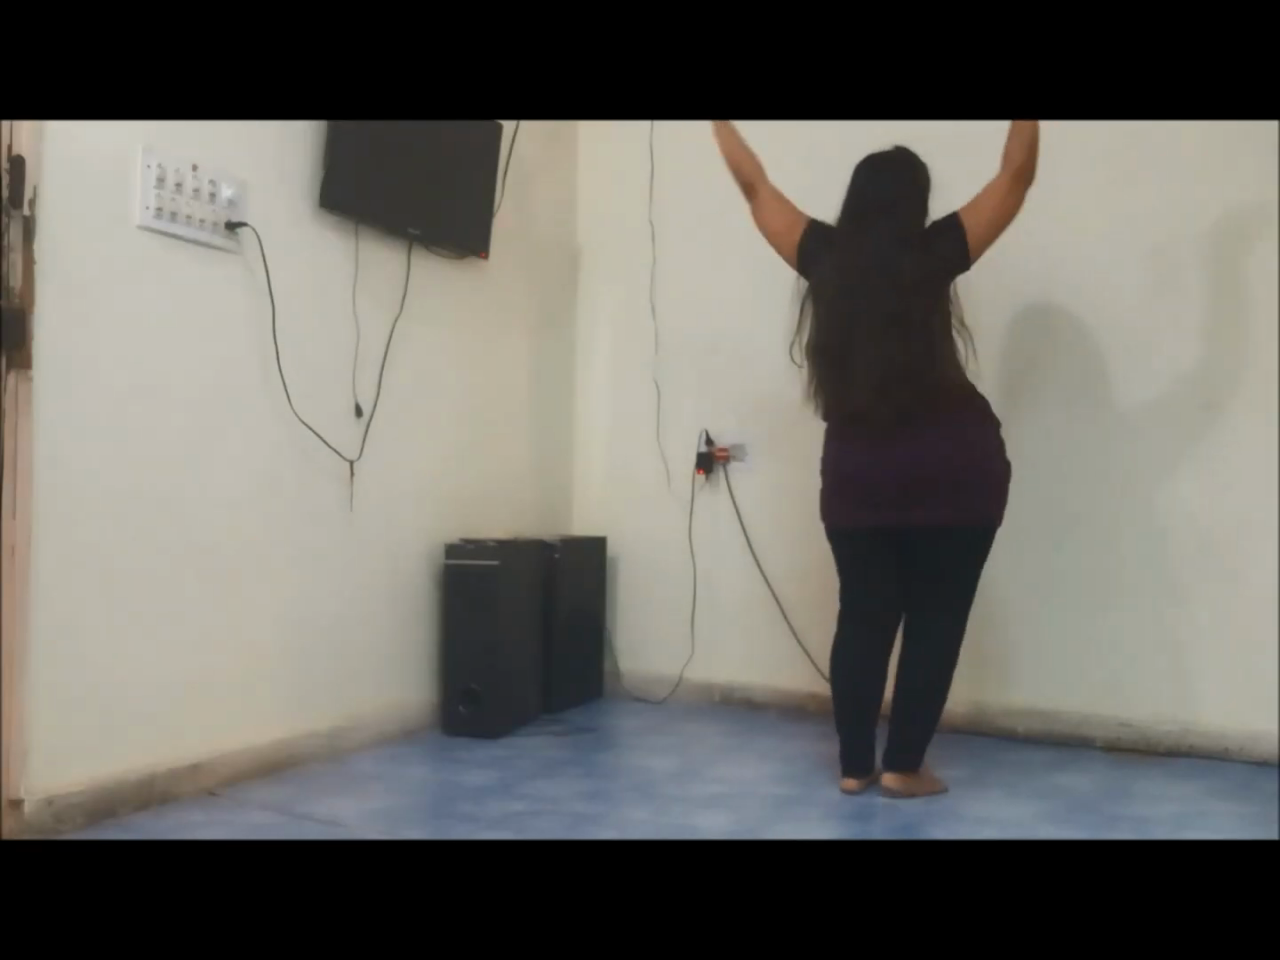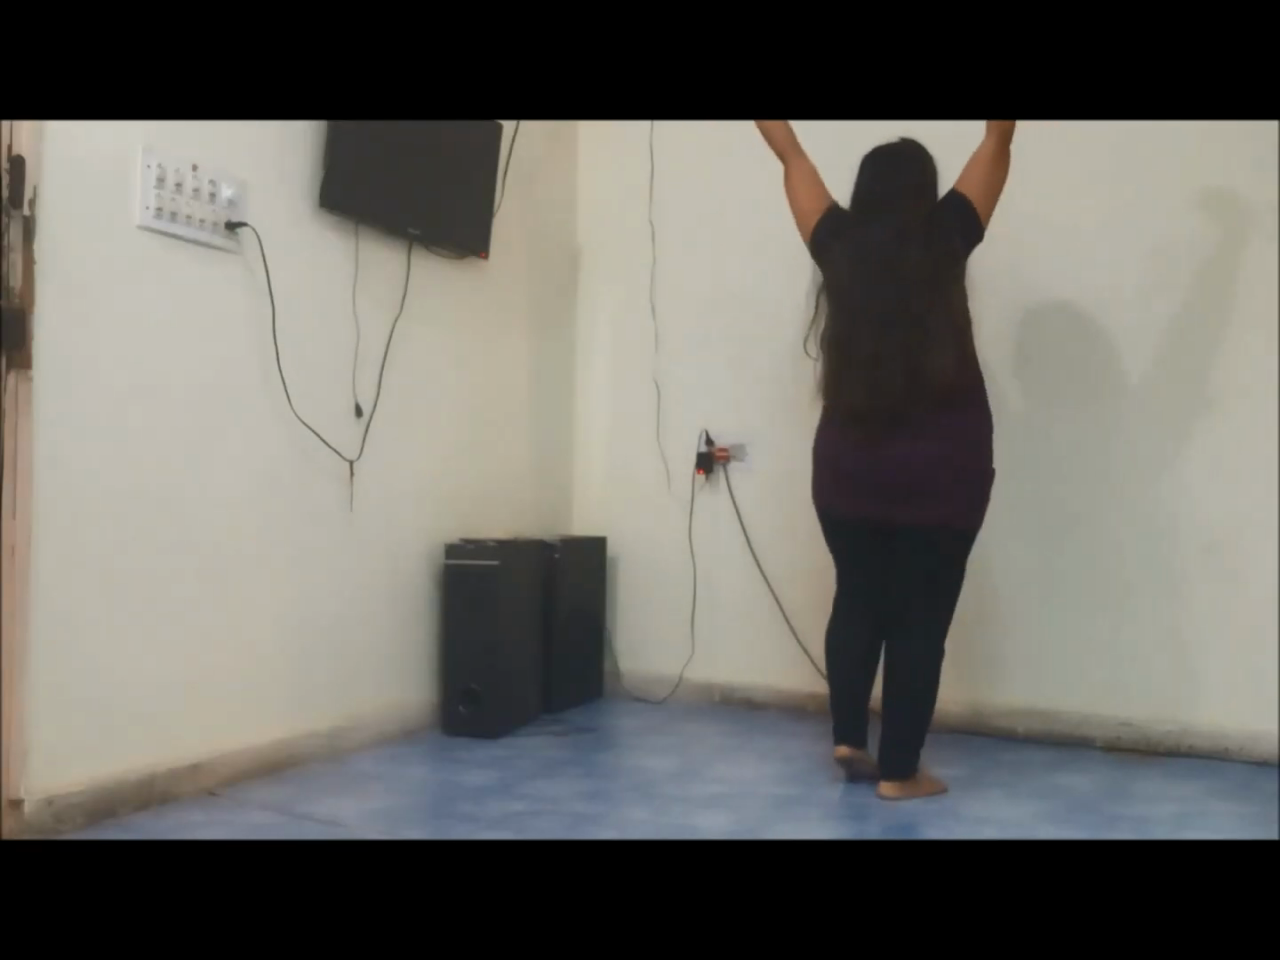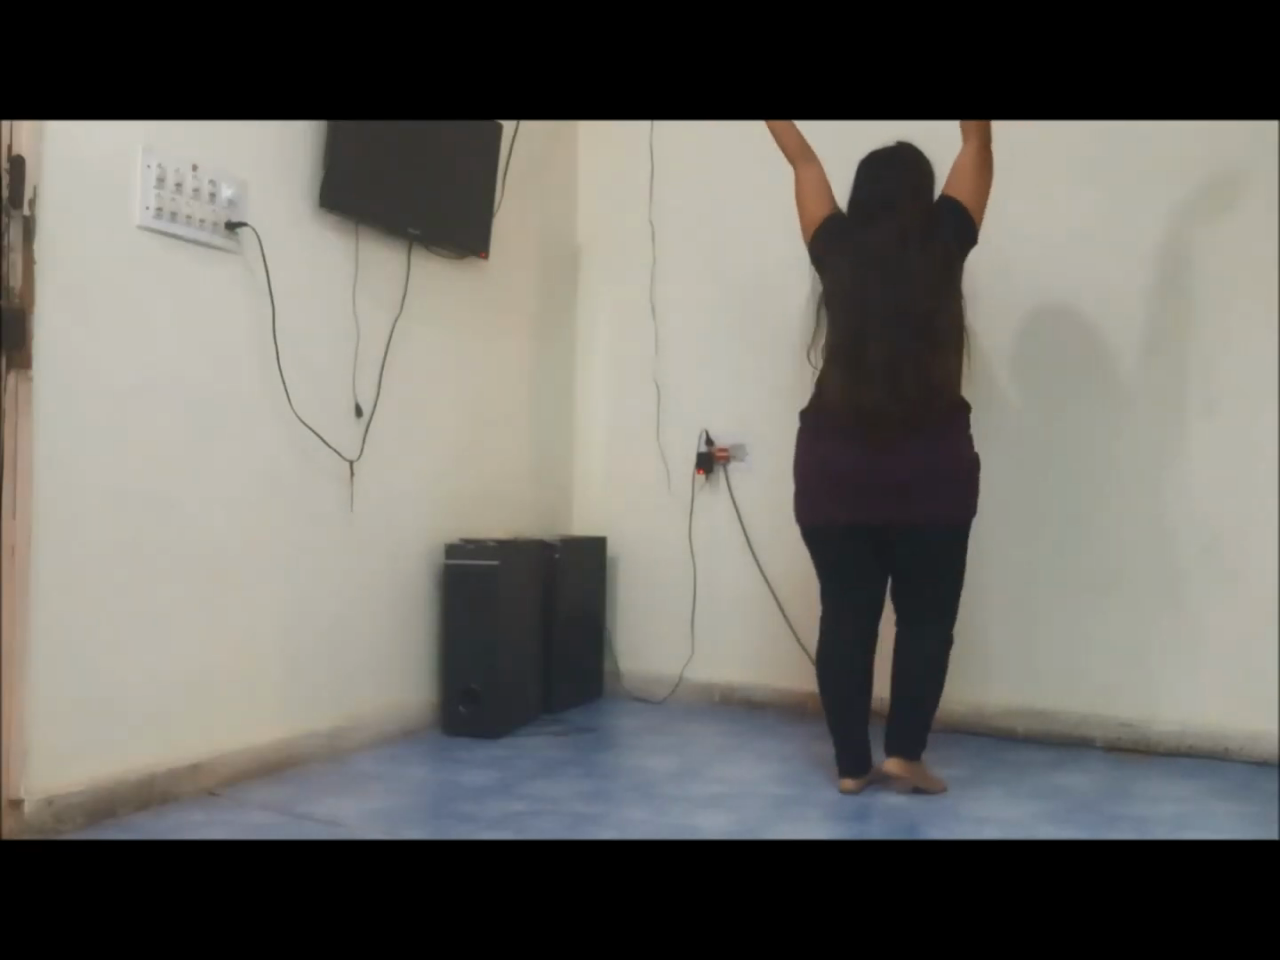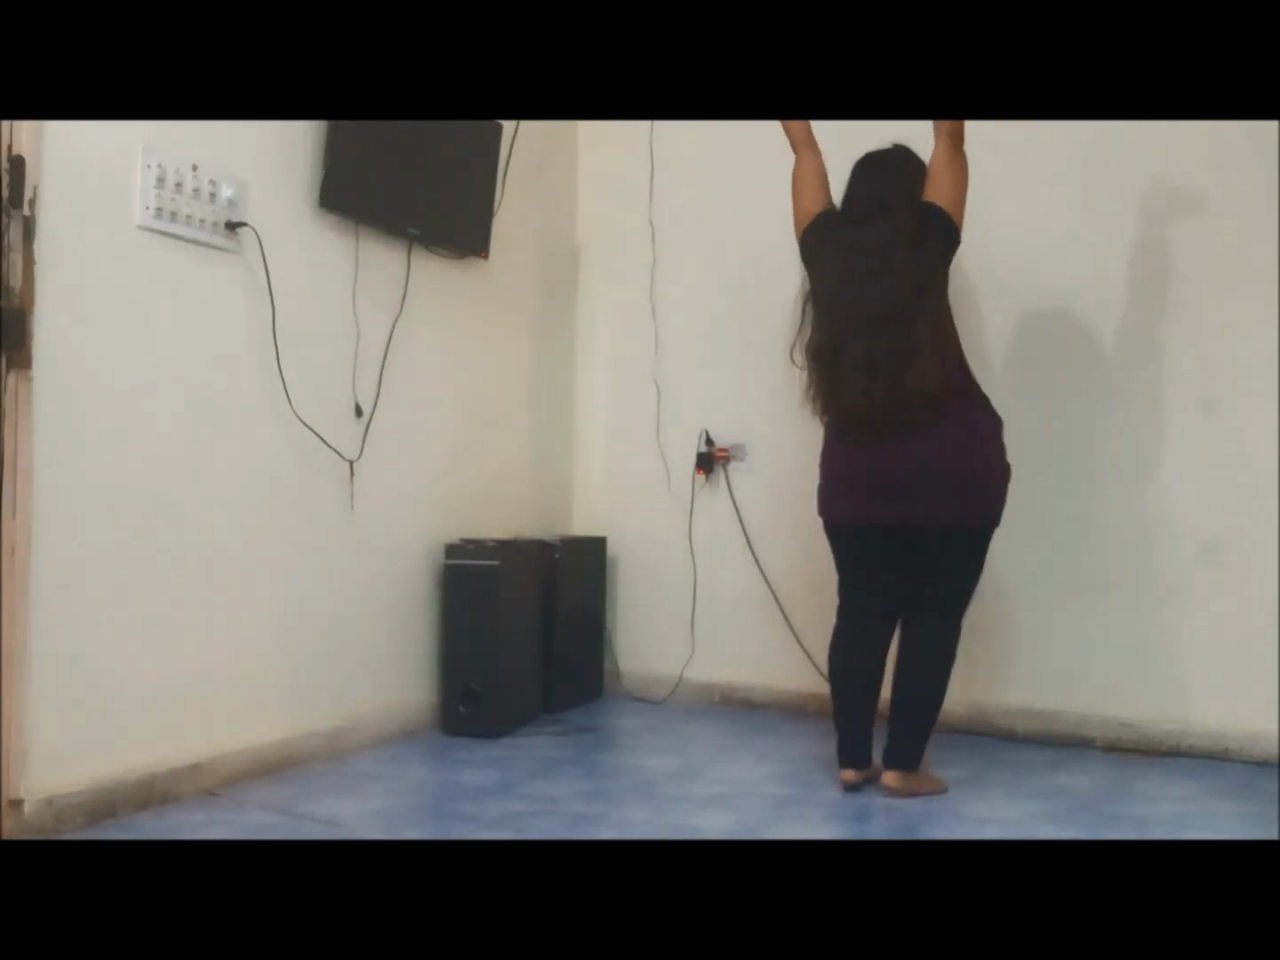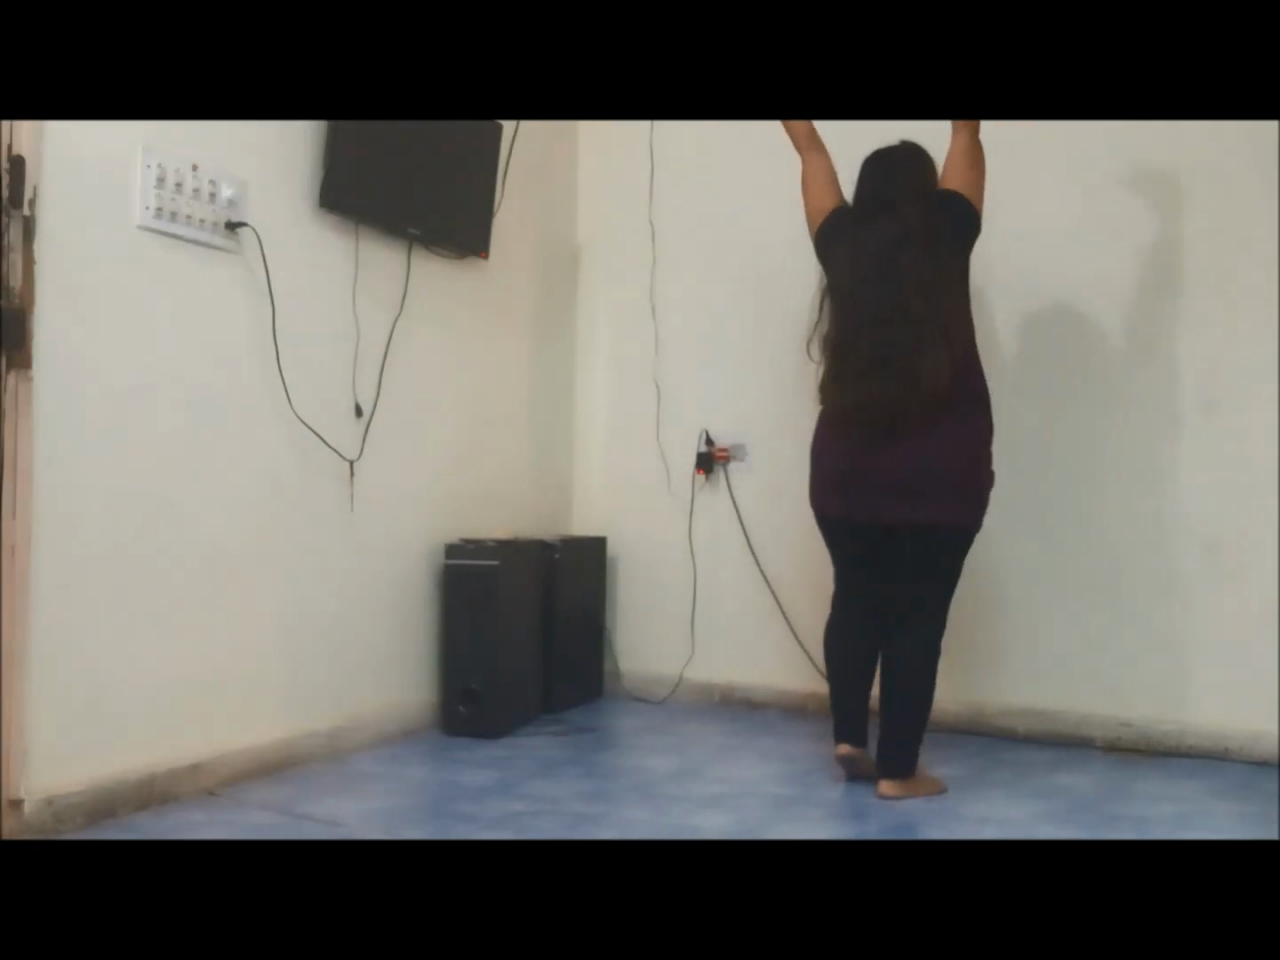
dt=0.4s
person 1, frame 1
left shoulder: (824, 258)
right shoulder: (934, 254)
left elbow: (753, 186)
right elbow: (1018, 175)
left wrist: (719, 128)
left hip: (857, 469)
right hip: (952, 469)
left knee: (863, 618)
right knee: (935, 621)
left ankle: (854, 764)
right ankle: (903, 766)
person 1, frame 2
left shoulder: (839, 246)
right shoulder: (945, 240)
left elbow: (791, 156)
right elbow: (997, 142)
left hip: (847, 460)
right hip: (938, 466)
left knee: (857, 602)
right knee: (919, 619)
left ankle: (848, 741)
right ankle: (900, 770)
person 1, frame 3
left shoulder: (836, 249)
right shoulder: (941, 245)
left elbow: (801, 158)
right elbow: (976, 144)
left wrist: (782, 131)
left hip: (834, 467)
right hip: (930, 470)
left knee: (845, 617)
right knee: (926, 617)
left ankle: (851, 763)
right ankle: (904, 753)
person 1, frame 4
left shoulder: (826, 250)
right shoulder: (926, 246)
left elbow: (804, 150)
right elbow: (949, 146)
left hip: (855, 471)
right hip: (951, 469)
left knee: (861, 614)
right knee: (933, 618)
left ankle: (853, 758)
right ankle: (902, 763)
person 1, frame 5
left shoulder: (842, 244)
right shoulder: (945, 238)
left elbow: (812, 151)
right elbow: (966, 137)
left hip: (846, 459)
right hip: (939, 467)
left knee: (856, 602)
right knee: (915, 618)
left ankle: (849, 739)
right ankle: (898, 769)
